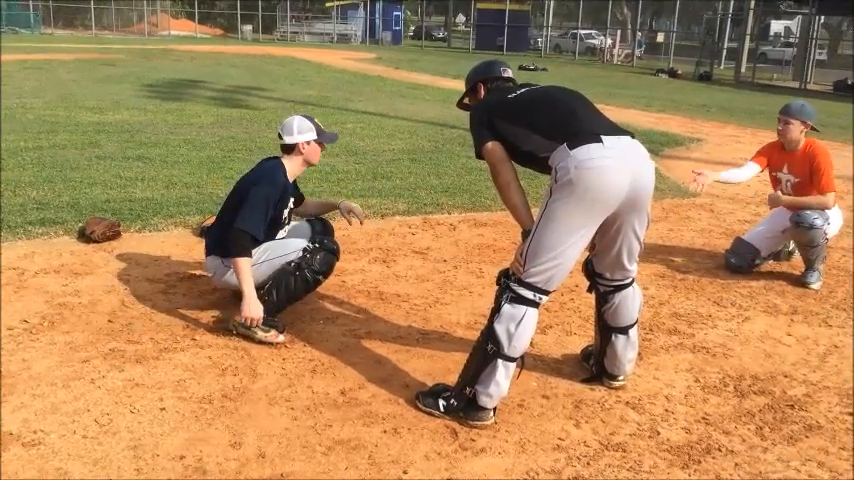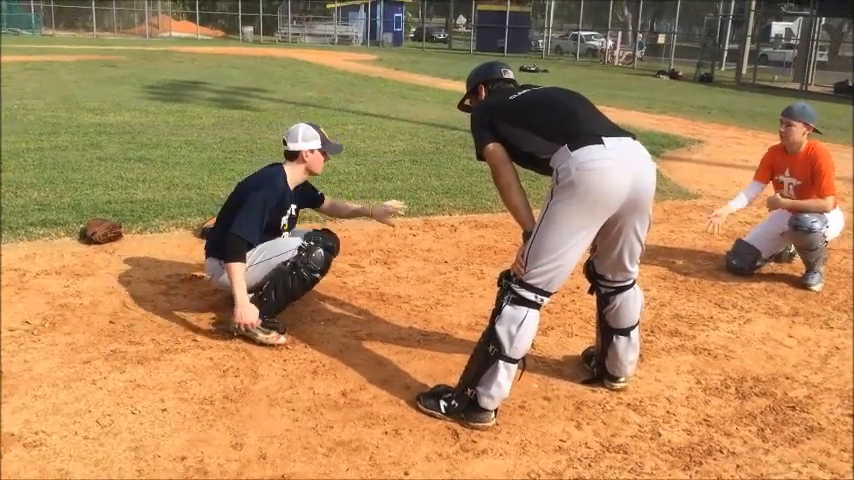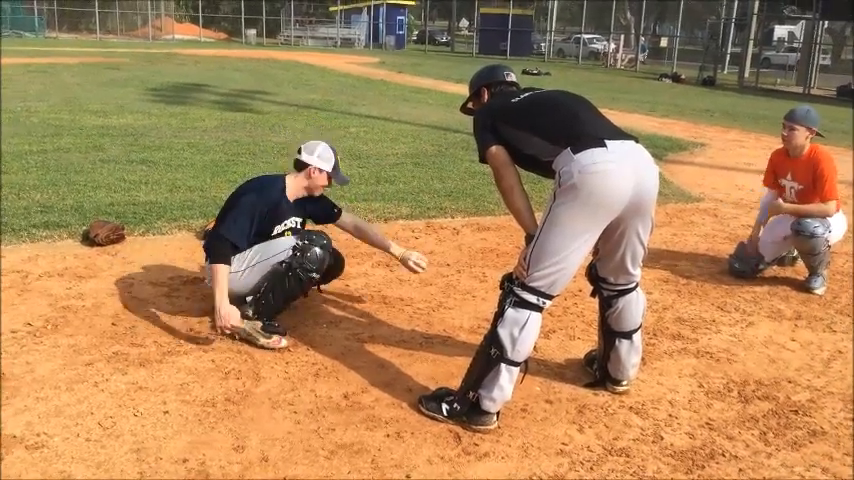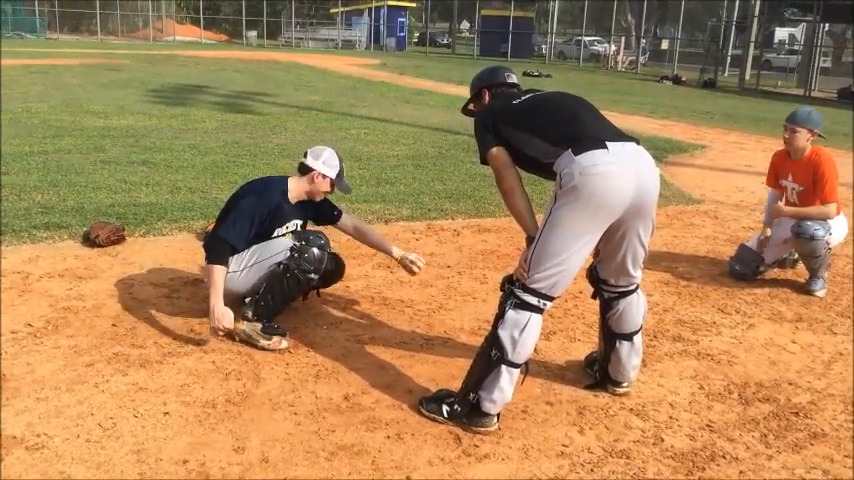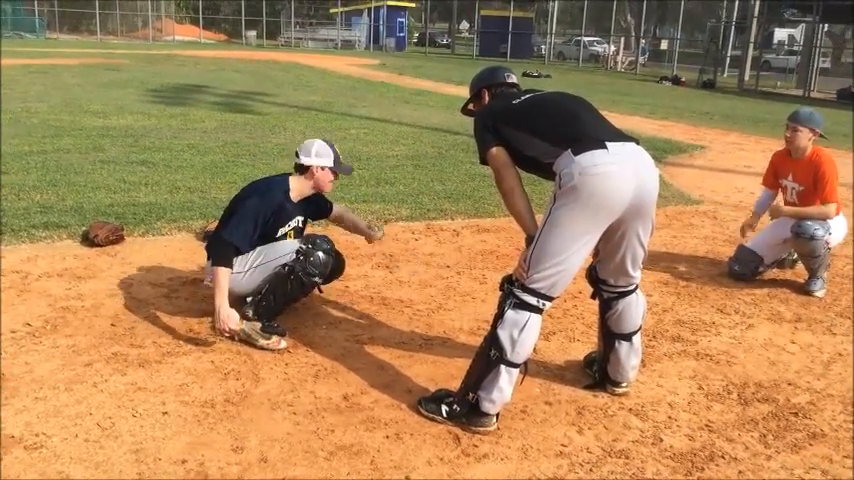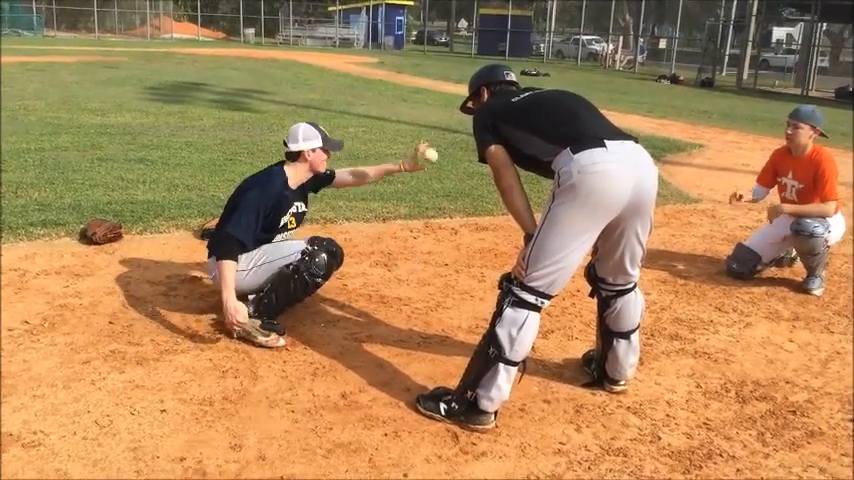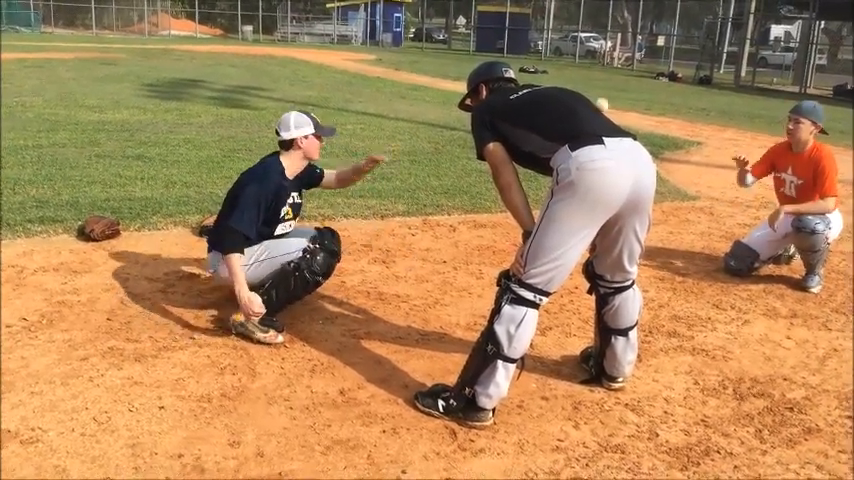
dt=0.2s
person 1, frame 1
left shoulder: (484, 108)
right shoulder: (548, 94)
left elbow: (502, 169)
left wrist: (530, 232)
left hip: (590, 167)
right hip: (638, 159)
left knee: (524, 286)
right knee: (617, 273)
left ankle: (475, 399)
right ankle: (614, 366)
person 1, frame 2
left shoulder: (485, 109)
right shoulder: (550, 96)
left elbow: (503, 171)
left wrist: (531, 234)
left hip: (591, 168)
right hip: (639, 161)
left knee: (525, 287)
right knee: (618, 275)
left ankle: (477, 400)
right ankle: (615, 367)
person 1, frame 3
left shoulder: (488, 112)
right shoulder: (553, 99)
left elbow: (506, 174)
left wrist: (533, 237)
left hip: (594, 171)
right hip: (642, 164)
left knee: (528, 290)
right knee: (621, 278)
left ankle: (479, 404)
right ankle: (617, 370)
person 1, frame 4
left shoulder: (489, 114)
right shoulder: (554, 100)
left elbow: (507, 176)
left wrist: (534, 238)
left hip: (595, 173)
right hip: (643, 166)
left knee: (529, 291)
right knee: (622, 280)
left ankle: (479, 405)
right ankle: (618, 372)
person 1, frame 5
left shoulder: (489, 114)
right shoulder: (553, 101)
left elbow: (507, 176)
left wrist: (533, 238)
left hip: (595, 173)
right hip: (642, 166)
left knee: (528, 291)
right knee: (621, 280)
left ankle: (478, 405)
right ankle: (617, 372)
person 1, frame 6
left shoulder: (488, 112)
right shoulder: (552, 98)
left elbow: (506, 174)
left wrist: (532, 236)
left hip: (594, 172)
right hip: (642, 165)
left knee: (527, 290)
right knee: (620, 279)
left ankle: (477, 403)
right ankle: (615, 370)
person 1, frame 7
left shoulder: (486, 109)
right shoulder: (551, 96)
left elbow: (504, 171)
left wrist: (531, 234)
left hip: (592, 169)
right hip: (640, 162)
left knee: (525, 287)
right knee: (617, 275)
left ankle: (475, 400)
right ankle: (613, 367)
person 2, frame 1
left shoulder: (284, 174)
right shoulder: (271, 181)
left elbow: (299, 207)
right elbow: (239, 241)
left wrist: (337, 205)
right wrist: (250, 298)
right hip: (228, 264)
left knee: (320, 230)
right knee: (324, 251)
left ankle: (263, 285)
right ankle: (252, 319)
person 2, frame 2
left shoulder: (295, 182)
right shoulder: (268, 188)
left elbow: (328, 205)
right elbow: (233, 246)
left wrist: (370, 212)
right wrist: (242, 302)
right hip: (226, 266)
left knee: (327, 241)
right knee: (318, 251)
left ankle: (258, 289)
right ankle: (256, 316)
person 2, frame 3
left shoulder: (307, 197)
right shoulder: (262, 195)
left elbow: (351, 224)
right elbow: (220, 247)
left wrist: (399, 253)
right wrist: (222, 305)
left hip: (257, 262)
right hip: (232, 270)
left knee: (331, 261)
right knee: (316, 247)
left ankle: (258, 295)
right ankle: (254, 316)
person 2, frame 4
left shoulder: (310, 200)
right shoulder: (262, 197)
left elbow: (352, 226)
right elbow: (219, 248)
left wrist: (398, 254)
right wrist: (217, 306)
left hip: (257, 266)
right hip: (231, 271)
left knee: (331, 267)
right knee: (314, 247)
left ankle: (257, 298)
right ankle: (254, 318)
person 2, frame 5
left shoulder: (307, 196)
right shoulder: (264, 198)
left elbow: (338, 213)
right elbow: (223, 250)
left wrist: (367, 229)
right wrist: (222, 307)
left hip: (257, 264)
right hip: (234, 271)
left knee: (332, 263)
right knee: (318, 252)
left ankle: (257, 297)
right ankle: (253, 318)
person 2, frame 6
left shoulder: (303, 178)
right shoulder: (265, 188)
left elbow: (353, 176)
right elbow: (228, 245)
left wrist: (401, 166)
right wrist: (229, 301)
left hip: (263, 257)
right hip: (234, 267)
left knee: (330, 253)
right knee: (321, 256)
right ankle: (253, 315)
person 2, frame 7
left shoulder: (297, 168)
right shoulder: (263, 180)
left elbow: (336, 178)
right elbow: (232, 240)
left wrist: (362, 168)
right wrist: (243, 293)
left hip: (258, 248)
right hip: (230, 260)
left knee: (327, 240)
right knee: (322, 254)
left ankle: (262, 288)
right ankle: (250, 316)
person 3, frame 1
left shoulder: (817, 153)
right shoulder: (771, 149)
left elbow: (828, 201)
right elbow: (745, 172)
left wrist: (785, 199)
right wrist: (712, 176)
left hip: (823, 215)
right hip: (787, 212)
left knee: (805, 221)
right knee: (736, 261)
left ankle: (814, 267)
right ankle: (786, 247)
person 3, frame 2
left shoulder: (819, 155)
right shoulder: (774, 152)
left elbow: (827, 204)
right elbow: (754, 188)
left wrist: (783, 203)
right wrist: (727, 209)
left hip: (823, 217)
right hip: (787, 214)
left knee: (805, 224)
right knee: (737, 263)
left ankle: (815, 269)
right ankle: (786, 249)
person 3, frame 3
left shoulder: (821, 159)
right shoulder: (777, 156)
left elbow: (829, 209)
right elbow: (770, 195)
left wrist: (785, 207)
right wrist: (757, 228)
left hip: (827, 221)
right hip: (790, 218)
left knee: (806, 229)
right knee: (740, 266)
left ankle: (818, 273)
right ankle: (788, 252)
person 3, frame 4
left shoulder: (822, 161)
right shoulder: (779, 157)
left elbow: (829, 211)
left wrist: (785, 211)
right wrist: (767, 227)
left hip: (828, 223)
right hip: (792, 220)
left knee: (807, 231)
right knee: (741, 269)
left ankle: (818, 275)
right ankle: (789, 255)
person 3, frame 5
left shoulder: (823, 161)
right shoulder: (779, 157)
left elbow: (829, 211)
right elbow: (769, 193)
left wrist: (784, 210)
right wrist: (754, 217)
left hip: (827, 224)
right hip: (791, 220)
left knee: (806, 231)
right knee: (739, 269)
left ankle: (818, 275)
right ankle: (788, 254)
person 3, frame 6
left shoulder: (823, 160)
right shoulder: (779, 155)
left elbow: (828, 209)
right elbow: (762, 189)
left wrist: (784, 208)
right wrist: (746, 197)
left hip: (825, 222)
right hip: (790, 219)
left knee: (806, 229)
right knee: (738, 267)
left ankle: (816, 274)
right ankle: (787, 253)
person 3, frame 7
left shoulder: (822, 156)
right shoulder: (778, 150)
left elbow: (828, 205)
right elbow: (747, 181)
left wrist: (785, 208)
right wrist: (742, 170)
left hip: (821, 219)
right hip: (787, 216)
left knee: (807, 225)
right knee: (735, 264)
left ankle: (814, 271)
right ankle: (785, 250)
